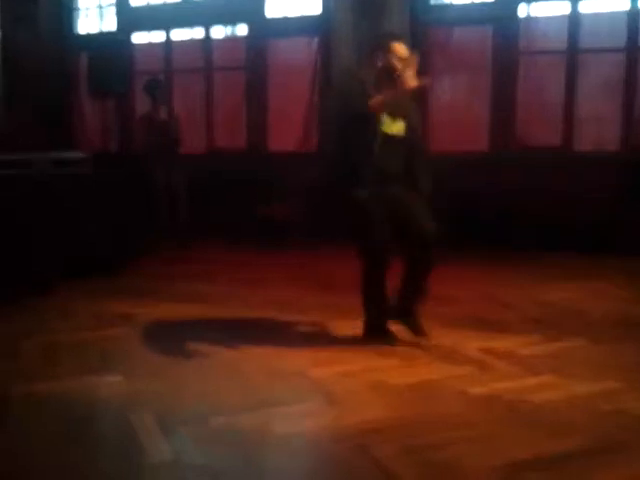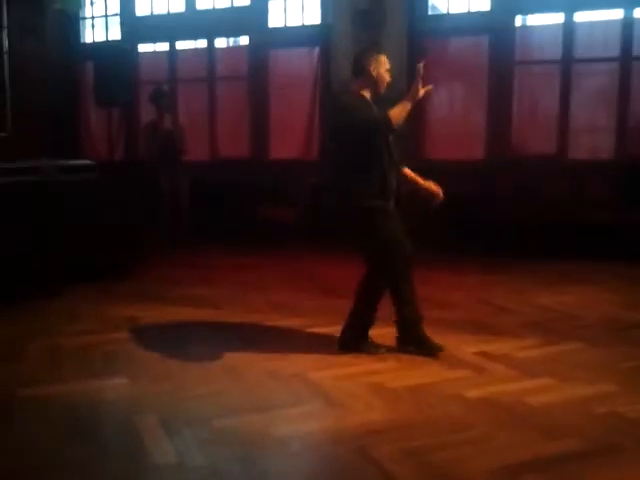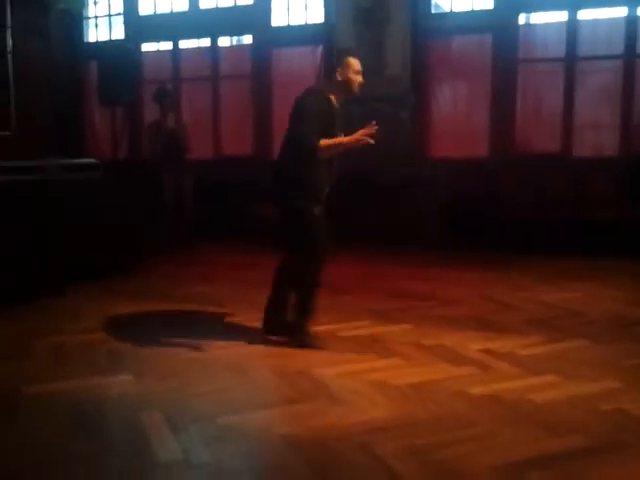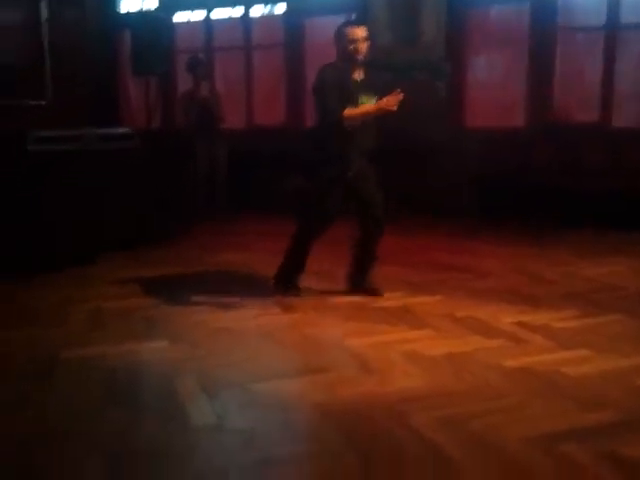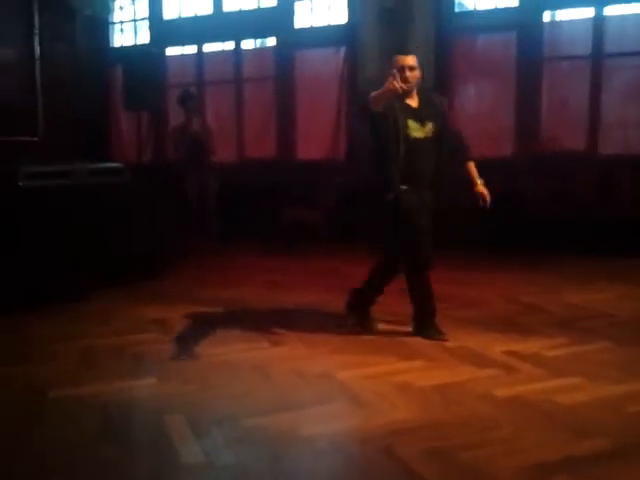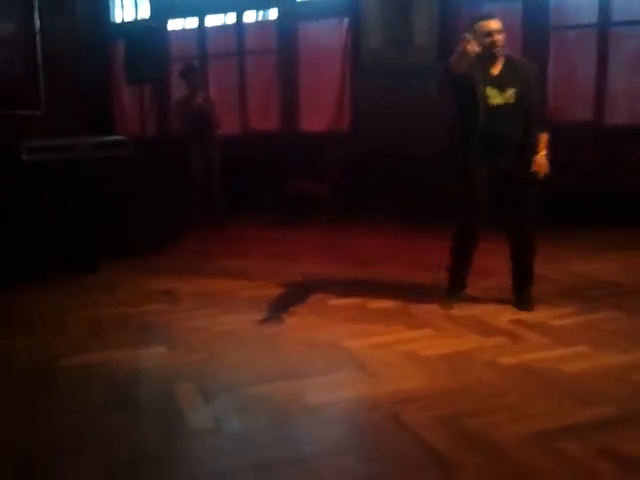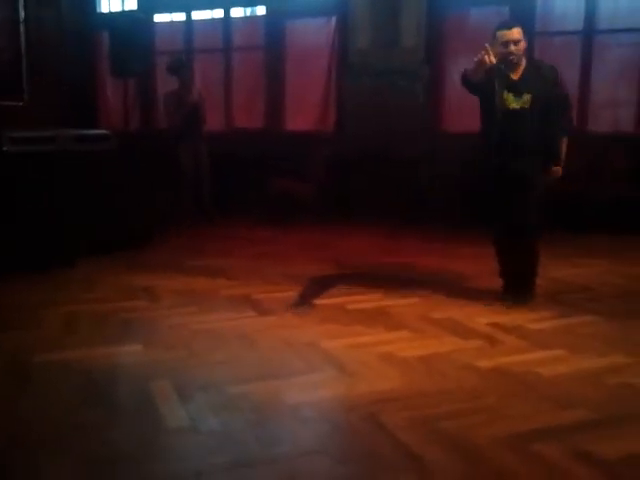
dt=0.5s
person 1, frame 1
left shoulder: (406, 105)
right shoulder: (362, 94)
left elbow: (415, 155)
right elbow: (363, 112)
left wrist: (422, 194)
right wrist: (398, 93)
left hip: (399, 187)
right hip: (367, 188)
left knee: (425, 237)
right knee: (377, 255)
left ankle: (405, 307)
right ankle: (376, 324)
person 1, frame 2
left shoulder: (365, 107)
right shoulder: (349, 105)
left elbow: (385, 156)
right elbow: (383, 127)
left wrist: (420, 181)
right wrist: (411, 99)
left hip: (380, 199)
right hip: (367, 200)
left knee: (401, 263)
right knee: (384, 266)
left ankle: (412, 335)
right ankle: (354, 334)
person 1, frame 3
left shoulder: (328, 106)
right shoulder: (312, 102)
right elbow: (306, 148)
right wrist: (350, 141)
left hip: (310, 194)
right hip: (300, 194)
left knee: (298, 258)
right knee: (309, 259)
left ankle: (277, 319)
right ankle: (297, 323)
person 1, frame 4
left shoulder: (367, 78)
right shoulder: (330, 77)
right elbow: (332, 118)
right wrist: (374, 108)
left hip: (360, 164)
right hip: (335, 165)
left knee: (375, 219)
right knee: (314, 223)
left ankle: (359, 277)
right ankle: (287, 277)
person 1, frame 5
left shoulder: (435, 105)
right shoulder: (387, 104)
left elbow: (456, 144)
right elbow: (372, 105)
left wrist: (477, 181)
right wrist: (387, 90)
left hip: (424, 191)
right hip: (400, 190)
left knee: (395, 255)
right knee: (420, 255)
left ankle: (359, 303)
right ankle: (425, 320)
person 1, frame 6
left shoulder: (523, 70)
right shoulder: (469, 72)
left elbow: (536, 115)
right elbow: (453, 71)
left wrist: (541, 153)
right wrist: (464, 52)
left hip: (517, 161)
right hip: (479, 162)
left knee: (522, 226)
right knee: (470, 223)
left ankle: (523, 289)
right ankle: (457, 284)
person 1, frame 7
left shoulder: (546, 74)
right shoulder: (490, 76)
left elbow: (561, 118)
right elbow: (469, 80)
left wrist: (557, 159)
right wrist: (479, 64)
left hip: (534, 163)
right hip: (500, 163)
left knee: (528, 223)
right knee: (503, 225)
left ankle: (526, 283)
right ankle: (510, 282)
person 2, frame 1
left shoulder: (170, 117)
right shoulder: (144, 120)
left elbow: (176, 142)
right elbow: (143, 146)
left wrist: (166, 123)
right wrist: (159, 123)
left hip: (172, 164)
right hip: (155, 165)
left knee: (178, 201)
right knee: (161, 202)
right ankle: (164, 234)
person 2, frame 2
left shoulder: (175, 126)
right shoulder: (150, 128)
left elbow: (180, 150)
right elbow: (149, 154)
left wrist: (171, 131)
right wrist: (162, 133)
left hip: (177, 170)
right hip: (161, 172)
left knee: (181, 207)
right knee: (167, 208)
right ankle: (169, 238)
person 2, frame 3
left shoulder: (179, 124)
right shoulder: (154, 127)
left elbow: (185, 148)
right elbow: (154, 153)
left wrist: (175, 130)
right wrist: (165, 132)
left hip: (180, 168)
right hip: (164, 170)
left knee: (185, 205)
right knee: (169, 206)
right ankle: (171, 239)
person 2, frame 4
left shoulder: (213, 93)
right shoulder: (187, 96)
left elbow: (220, 118)
right elbow: (187, 122)
left wrist: (209, 99)
right wrist: (198, 101)
left hip: (215, 138)
right hip: (198, 139)
left knee: (219, 175)
right knee: (202, 176)
left ankle: (219, 208)
right ankle: (202, 210)
person 2, frame 5
left shoulder: (205, 127)
right shoulder: (177, 131)
left elbow: (211, 152)
right elbow: (177, 157)
left wrist: (201, 135)
right wrist: (189, 136)
left hip: (206, 171)
right hip: (189, 173)
left knee: (209, 208)
right knee: (194, 209)
person 2, frame 6
left shoulder: (207, 99)
right shoulder: (181, 104)
left elbow: (216, 125)
right elbow: (181, 129)
left wrist: (206, 108)
right wrist: (193, 109)
left hip: (209, 144)
right hip: (193, 146)
left knee: (215, 181)
right knee: (199, 182)
left ankle: (218, 215)
right ankle: (201, 217)
person 2, frame 7
left shoulder: (196, 94)
right shoulder: (171, 97)
left elbow: (203, 120)
right elbow: (173, 123)
left wrist: (197, 103)
right wrist: (187, 105)
left hip: (197, 139)
right hip: (182, 141)
left knee: (204, 176)
right knee: (188, 178)
left ankle: (205, 211)
right ankle: (190, 213)
